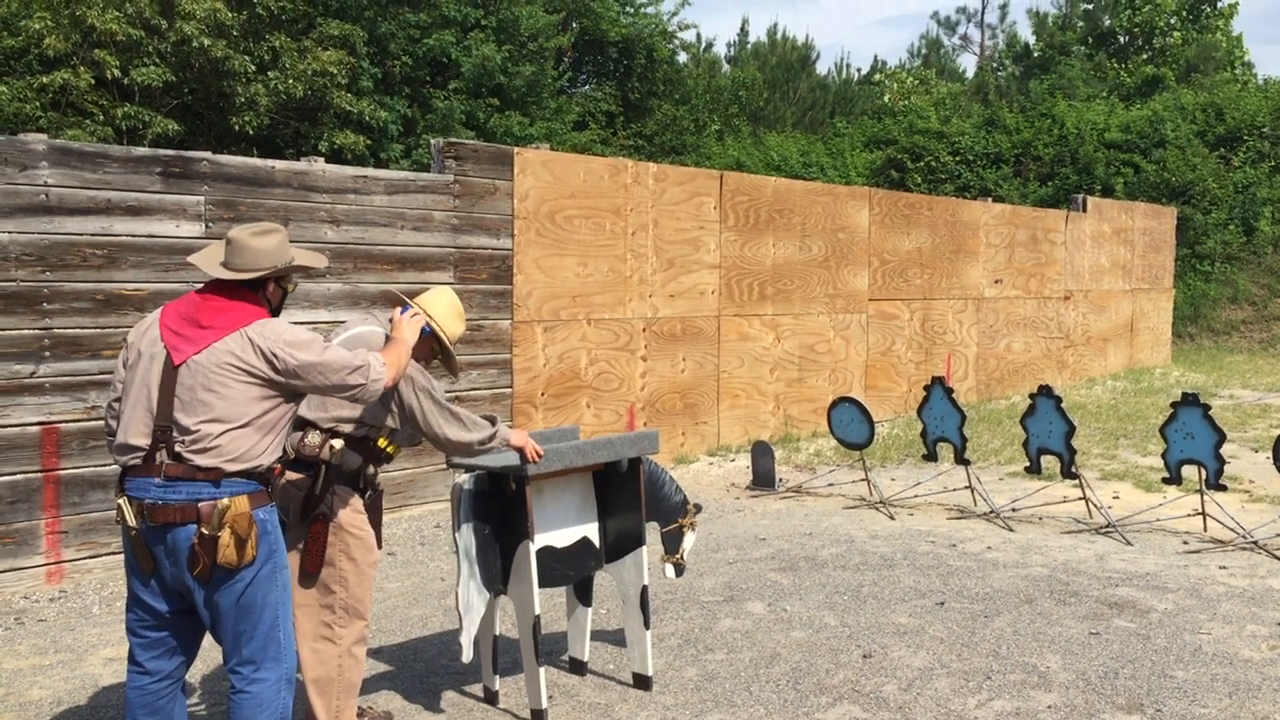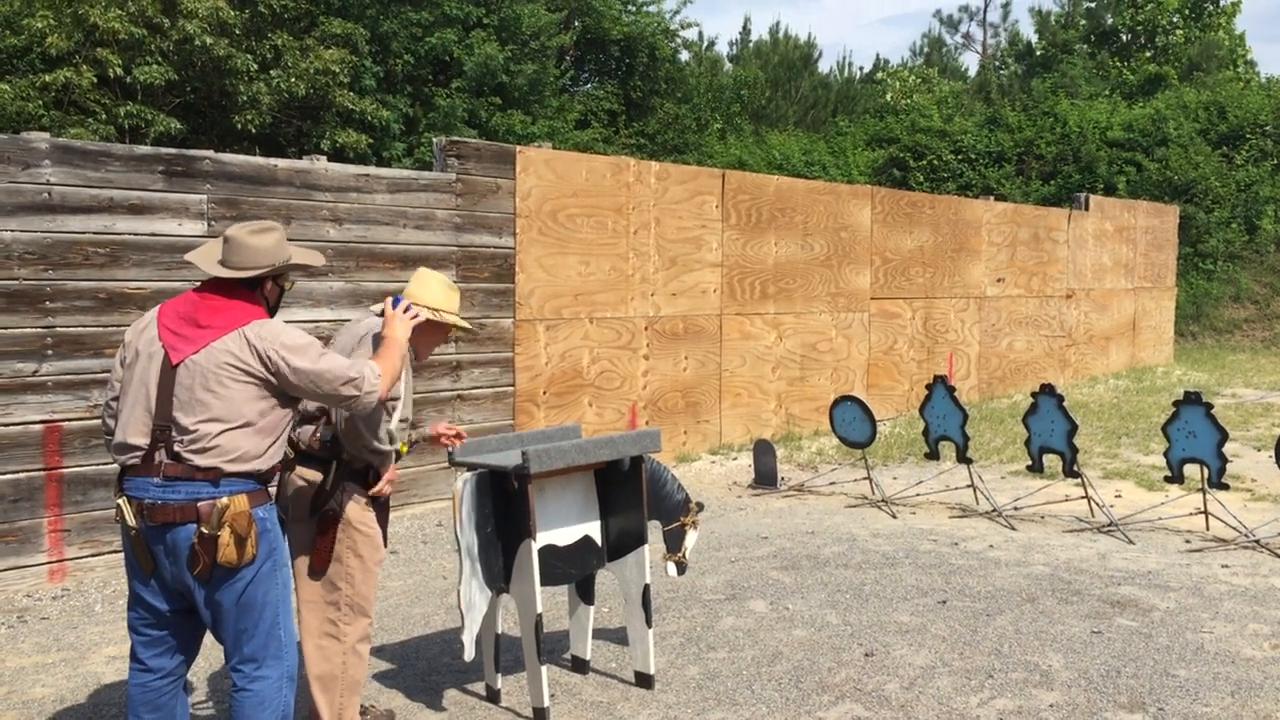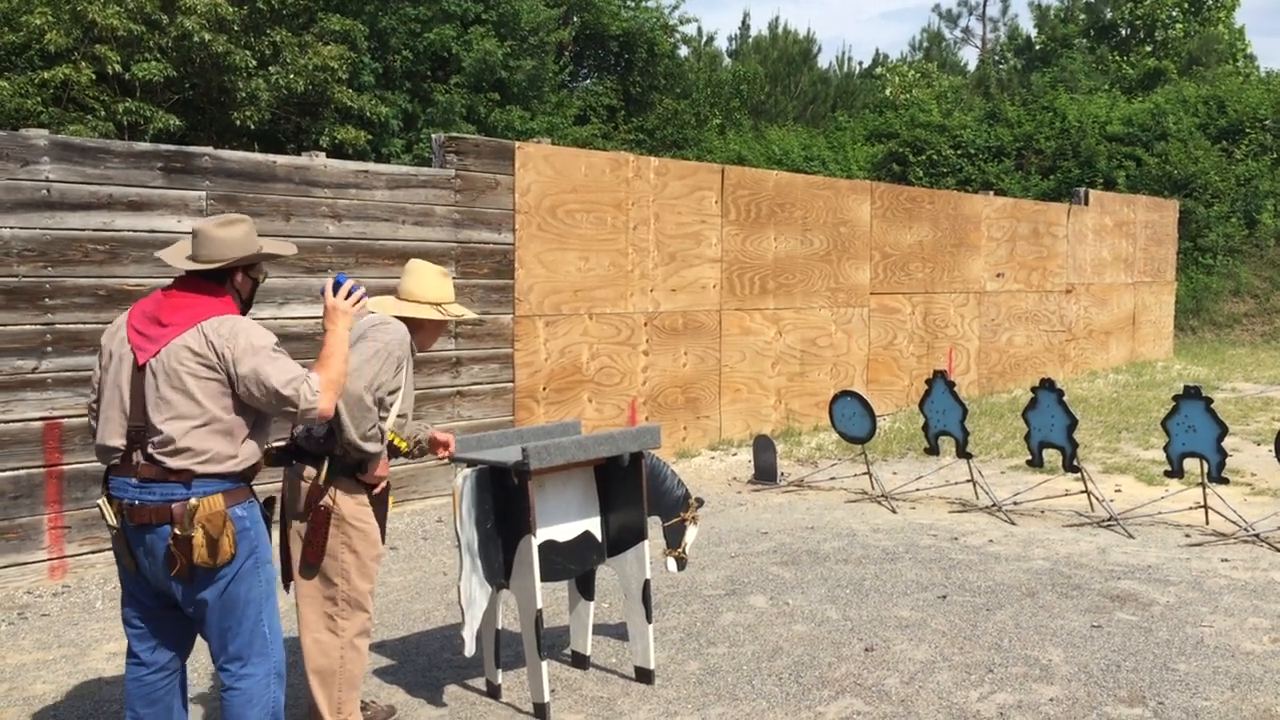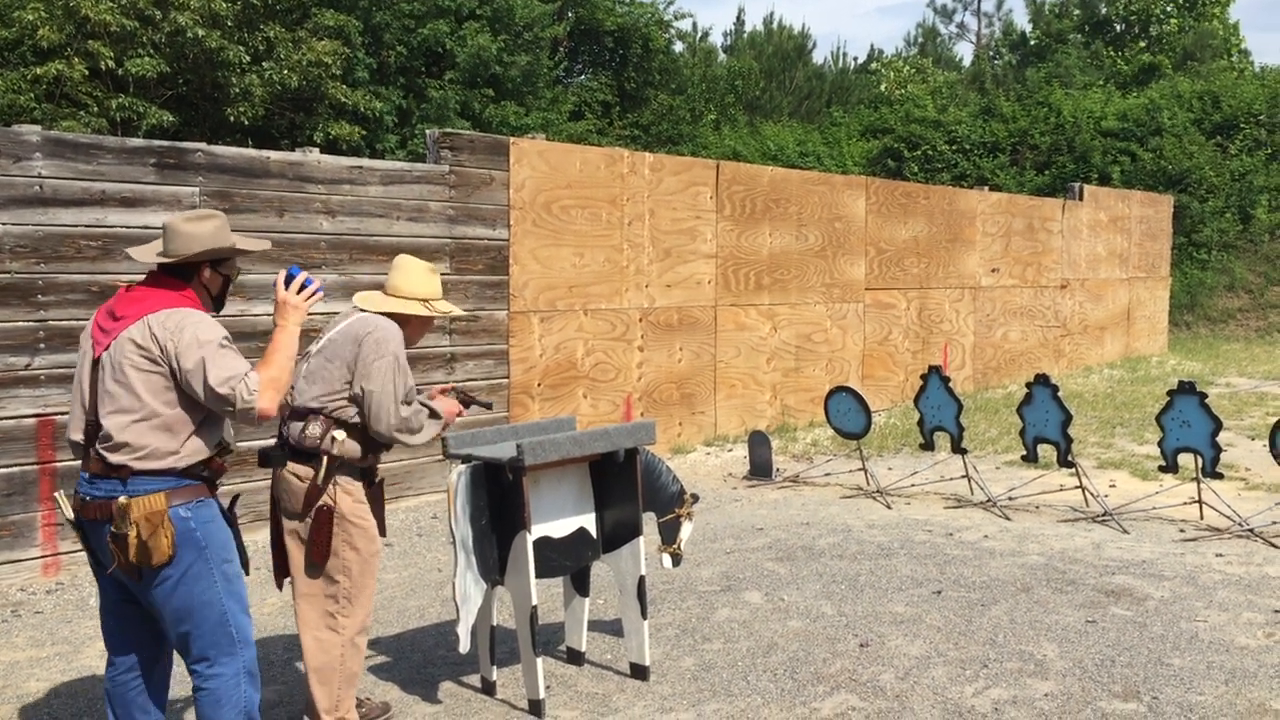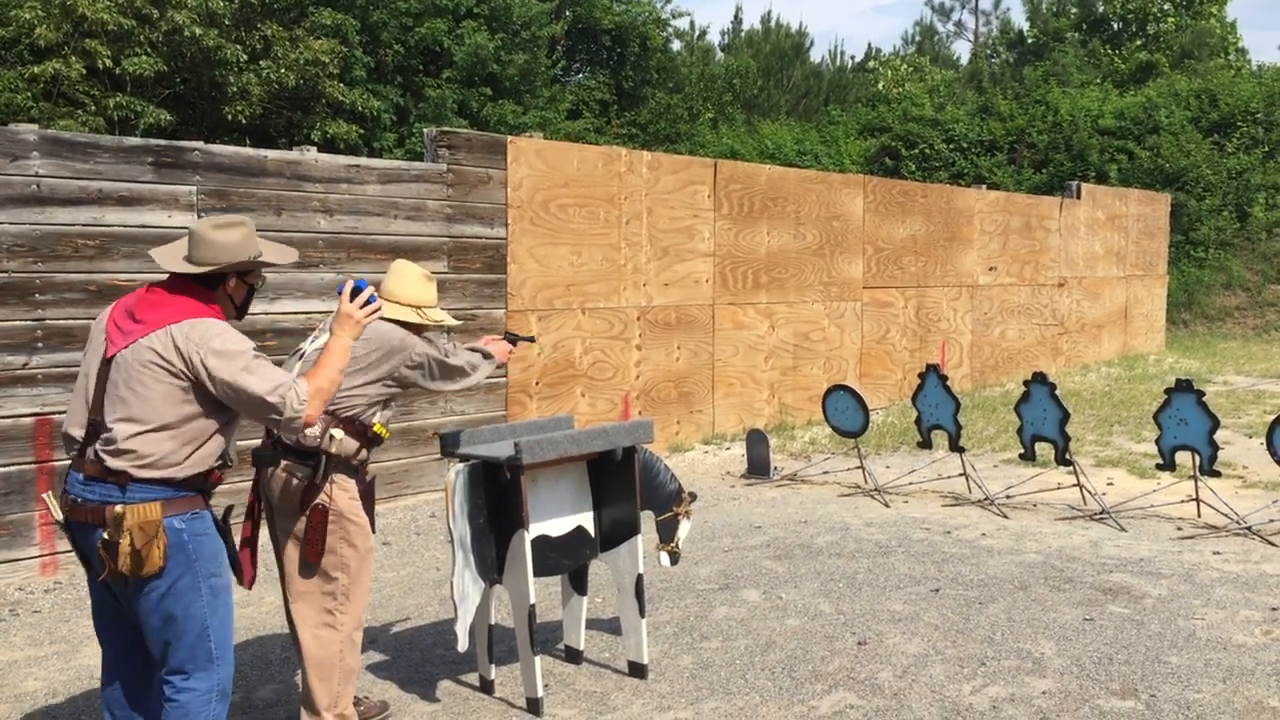
dt=0.4s
person 1, frame 1
left shoulder: (150, 327)
right shoulder: (270, 340)
left elbow: (114, 421)
right elbow: (374, 377)
right wrist: (402, 339)
left hip: (144, 511)
right hip: (222, 515)
left knee: (154, 663)
right knee: (263, 668)
person 1, frame 2
left shoulder: (147, 325)
right shoulder: (267, 339)
left elbow: (112, 418)
right elbow: (369, 387)
right wrist: (394, 335)
left hip: (143, 509)
right hip: (222, 515)
left knee: (156, 659)
right knee: (264, 665)
person 1, frame 3
left shoulder: (127, 324)
right shoulder: (231, 332)
left elbow: (98, 413)
right elbow: (317, 403)
right wrist: (337, 328)
left hip: (131, 508)
right hip: (206, 513)
left knee: (154, 655)
right knee: (253, 662)
person 1, frame 4
left shoulder: (114, 316)
right shoulder: (181, 324)
left elbow: (103, 414)
right elbow: (260, 400)
right wrist: (288, 324)
left hip: (106, 505)
right hip: (164, 510)
left knee: (132, 657)
right knee: (226, 660)
person 1, frame 5
left shoulder: (120, 312)
right shoulder: (204, 337)
left elbow: (88, 412)
right elbow: (301, 408)
right wrist: (343, 335)
left hip: (89, 504)
right hip: (156, 517)
left knee: (129, 658)
right knee: (200, 671)
person 2, frame 1
left shoulder: (364, 331)
left elbow: (409, 419)
right elbow: (443, 423)
right wrist: (505, 435)
left hip: (314, 481)
right hip: (329, 488)
left knee: (327, 610)
right knee: (341, 615)
person 2, frame 2
left shoulder: (370, 328)
right shoulder: (385, 335)
right elbow: (356, 407)
left wrist: (423, 434)
right wrist: (383, 462)
left hip: (324, 481)
right hip: (336, 486)
left knee: (332, 608)
right knee: (345, 612)
person 2, frame 3
left shoulder: (390, 334)
right shoulder: (390, 334)
right elbow: (349, 393)
left wrist: (421, 436)
right wrist: (373, 460)
left hip: (333, 479)
right hip: (335, 484)
left knee: (335, 604)
right knee: (344, 608)
person 2, frame 4
left shoulder: (360, 325)
right shoulder: (382, 336)
right elbow: (390, 422)
left wrist: (423, 402)
right wrist: (436, 413)
left hip: (303, 471)
right hip: (328, 480)
left knee: (323, 600)
right knee: (342, 604)
person 2, frame 5
right shoulder: (393, 341)
left elbow: (428, 355)
right elbow: (446, 368)
left wrist: (475, 348)
right wrist: (488, 356)
left hip: (286, 466)
right hip: (319, 476)
left knee: (312, 596)
right knee: (337, 601)
